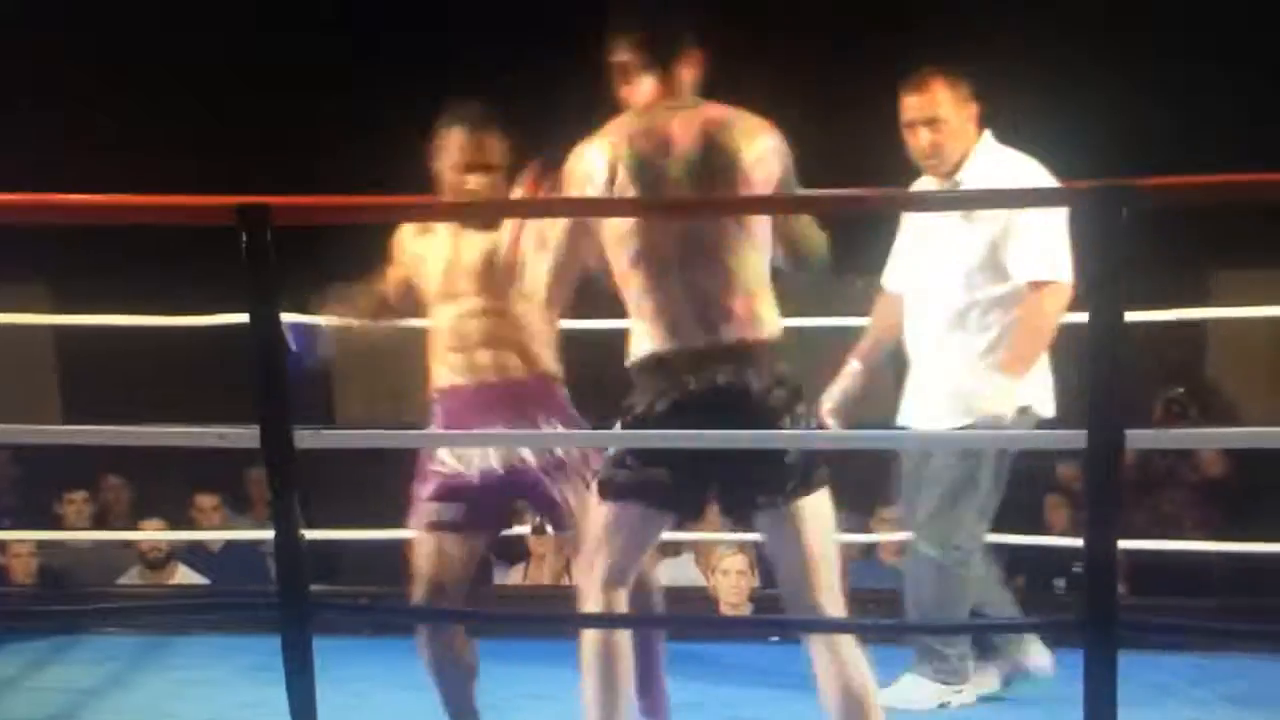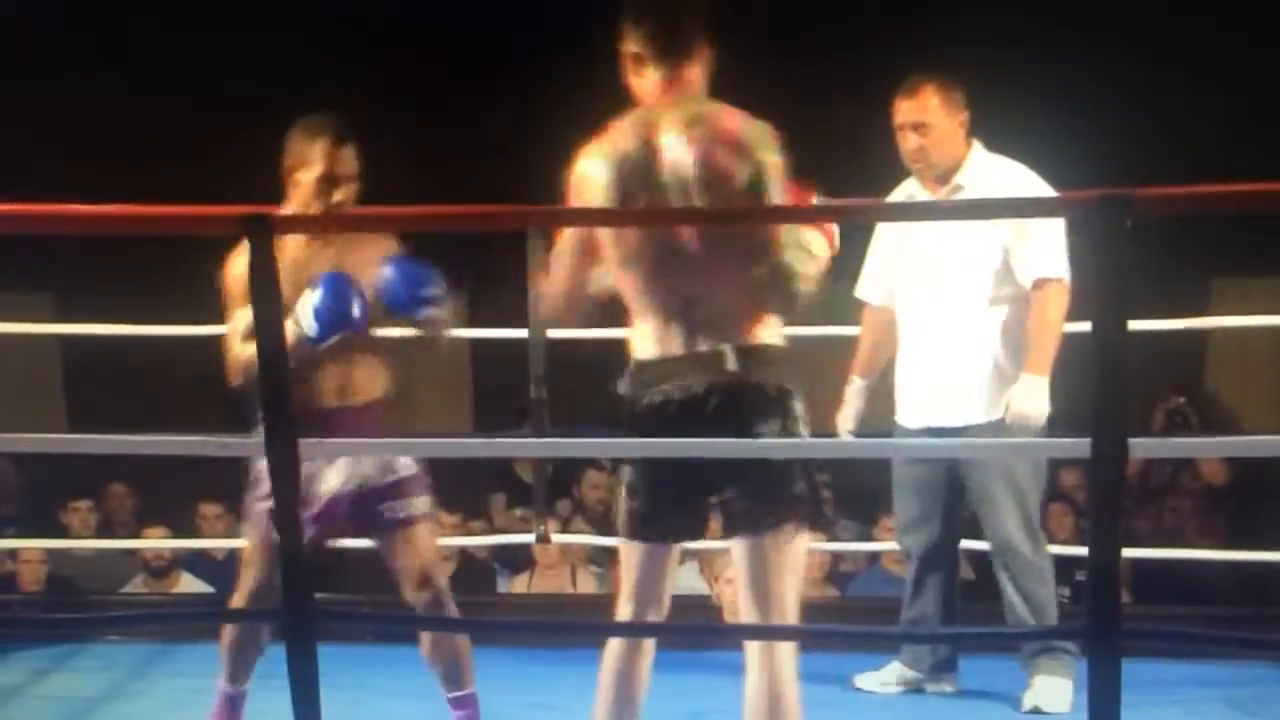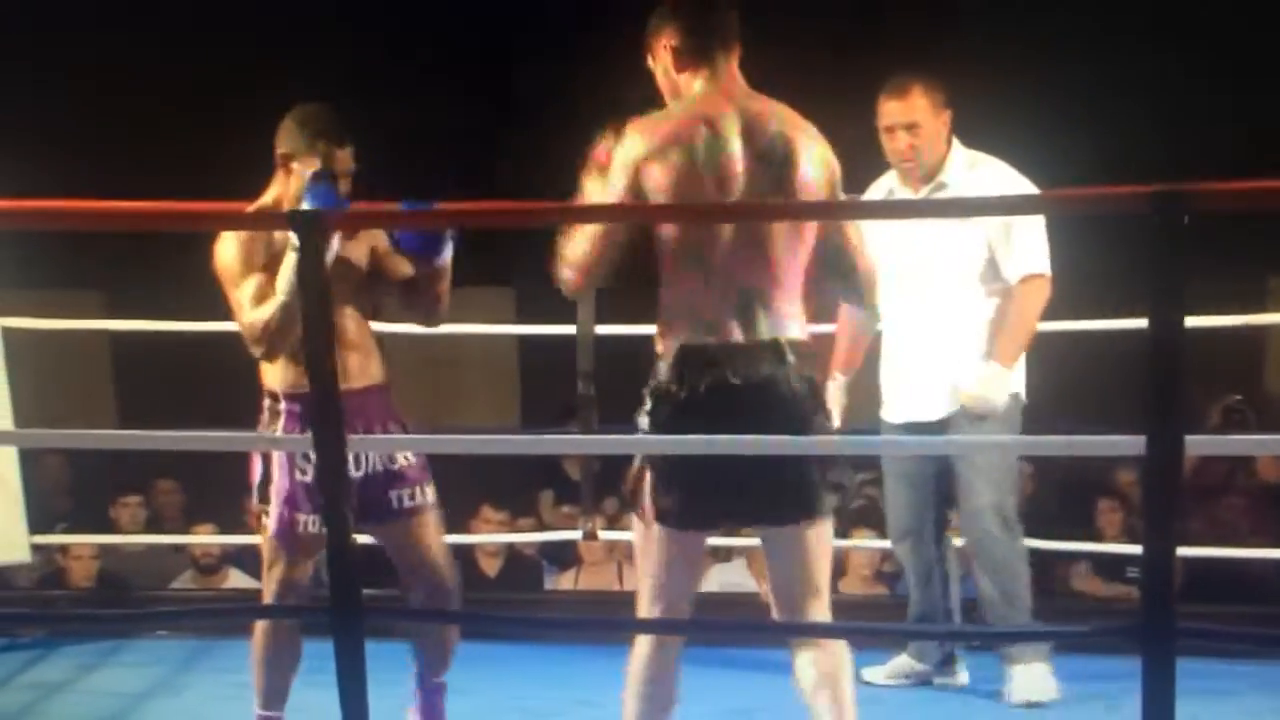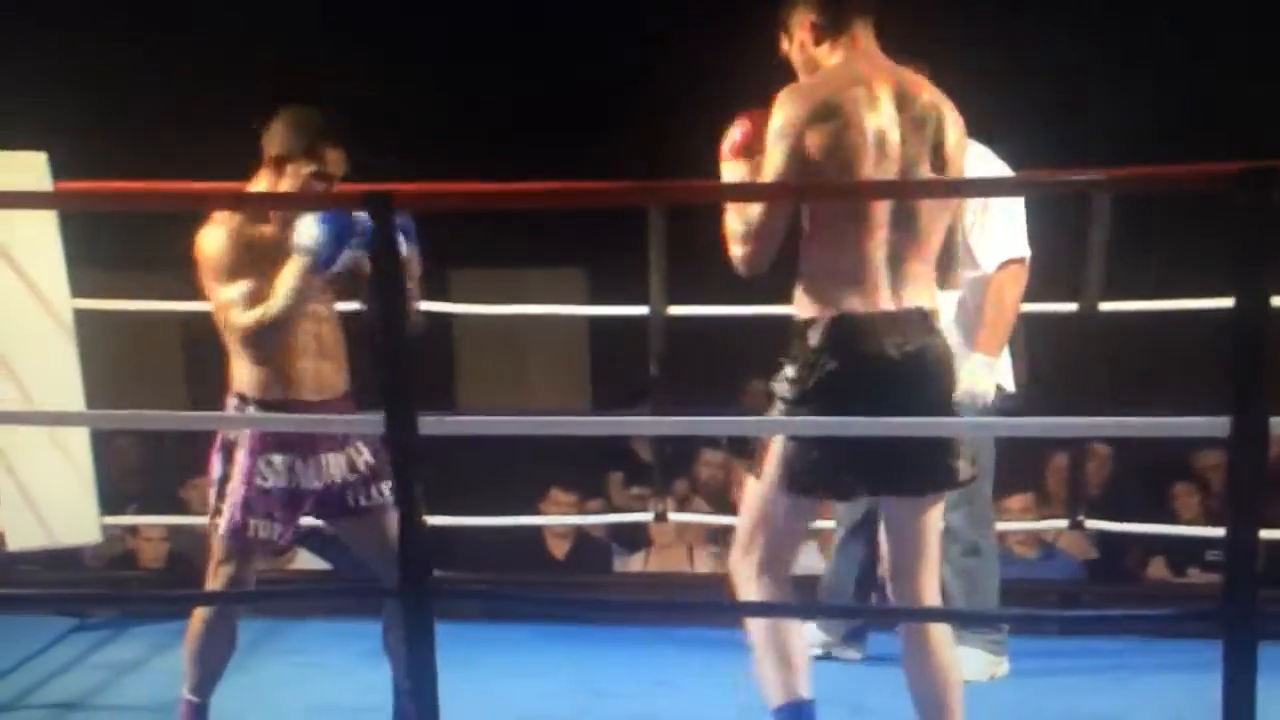
dt=1s
person 1, frame 1
left shoulder: (595, 159)
right shoulder: (757, 138)
right elbow: (812, 253)
left hip: (667, 392)
right hip: (758, 380)
left knee: (602, 590)
right knee: (821, 608)
person 1, frame 2
left shoulder: (593, 160)
right shoulder: (745, 138)
left elbow: (554, 307)
right elbow: (790, 285)
right wrist: (820, 245)
left hip: (655, 394)
right hip: (750, 390)
left knee: (636, 614)
right knee: (772, 635)
person 1, frame 3
left shoulder: (650, 141)
right shoulder: (808, 140)
left elbow: (576, 275)
left wrist: (594, 186)
left hip: (694, 385)
right hip: (784, 384)
left knee: (662, 611)
right knee: (809, 613)
person 1, frame 4
left shoulder: (806, 105)
right shoulder: (940, 109)
left elbow: (748, 250)
left wrist: (735, 179)
left hip: (836, 353)
right hip: (920, 350)
left knee: (758, 559)
right knee: (919, 591)
person 2, frame 1
left shoulder: (1020, 184)
right shoulder: (921, 196)
left elbow: (1050, 289)
right elbow: (898, 296)
left wrist: (1010, 378)
right wrist: (853, 371)
left hip: (986, 402)
right hip: (931, 397)
left knee: (943, 535)
right knee: (937, 532)
left ankle: (944, 669)
right ankle: (1008, 642)
person 2, frame 2
left shoulder: (1016, 190)
right shoulder: (898, 205)
left elbow: (1050, 288)
right elbow: (881, 307)
left wrist: (1032, 377)
right wrist: (858, 386)
left hip: (997, 406)
right hip: (918, 407)
left knee: (1014, 537)
right knee: (921, 538)
left ankle: (1050, 663)
right ankle: (927, 657)
person 2, frame 3
left shoulder: (996, 185)
right shoulder: (876, 202)
left elbow: (1034, 281)
right elbow: (858, 302)
left wrist: (999, 365)
right wrist: (837, 379)
left hip: (980, 394)
right hip: (903, 399)
left knee: (988, 521)
right knee: (912, 532)
left ankle: (1025, 653)
right ankle: (934, 651)
person 2, frame 4
left shoulder: (977, 175)
left elbow: (1009, 270)
left wrist: (985, 358)
left hip: (955, 379)
left knee: (960, 511)
right knee: (858, 499)
left ankle: (979, 639)
right ankle: (841, 625)
person 3, frame 1
left shoulder: (533, 219)
right shoulder: (414, 241)
right elbow: (378, 300)
left hip: (534, 410)
right hip: (456, 427)
right knee: (434, 600)
person 3, frame 2
left shoulder: (378, 246)
right shoulder: (254, 257)
left elbow: (426, 335)
right elbow: (240, 365)
left wrist: (429, 308)
right wrist: (295, 334)
left hip: (372, 433)
right hip: (299, 439)
left knee: (428, 587)
right knee: (257, 593)
person 3, frame 3
left shoulder: (363, 226)
right shoulder: (243, 241)
left elbow: (430, 312)
right elbow: (265, 340)
left wrist: (436, 261)
right wrist: (301, 252)
left hip: (375, 416)
right hip: (300, 425)
left knee: (436, 574)
right knee: (286, 591)
person 3, frame 4
left shoulder: (330, 230)
right shoulder: (226, 237)
right elbow: (253, 338)
left wrist: (402, 259)
right wrist: (305, 262)
left hip: (340, 426)
right hip: (266, 433)
left knee: (404, 571)
right knee: (227, 589)
